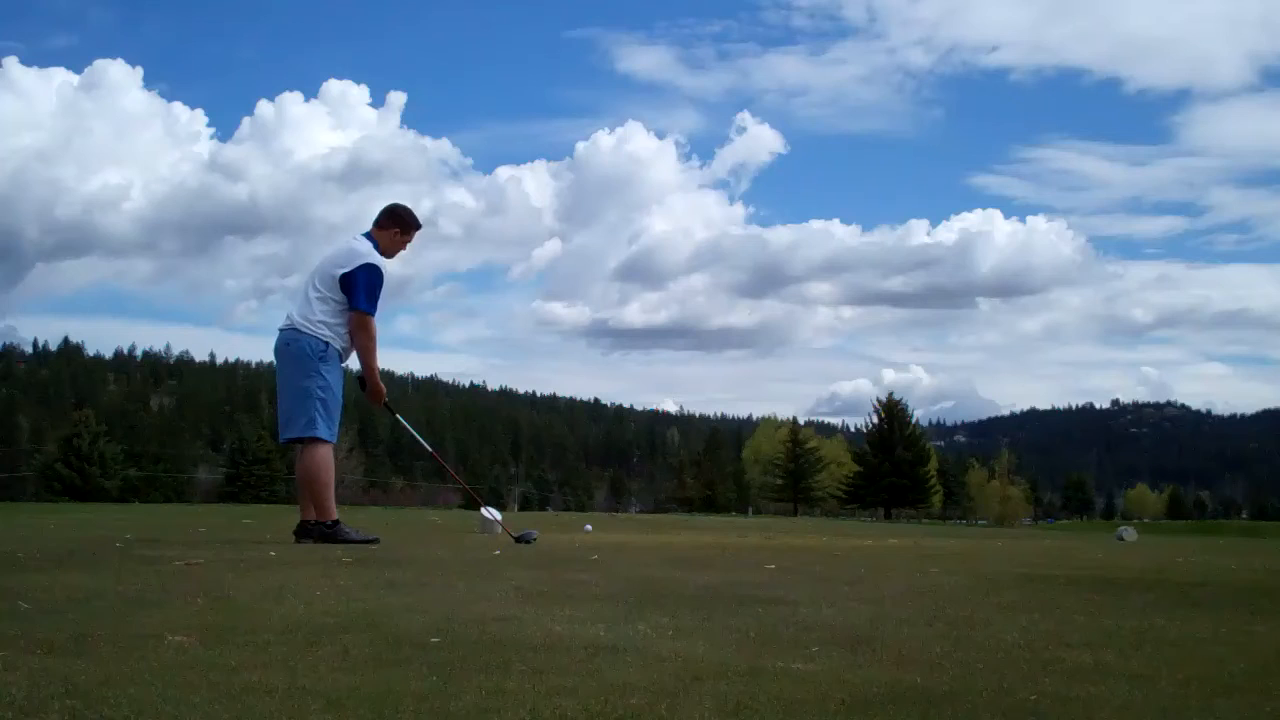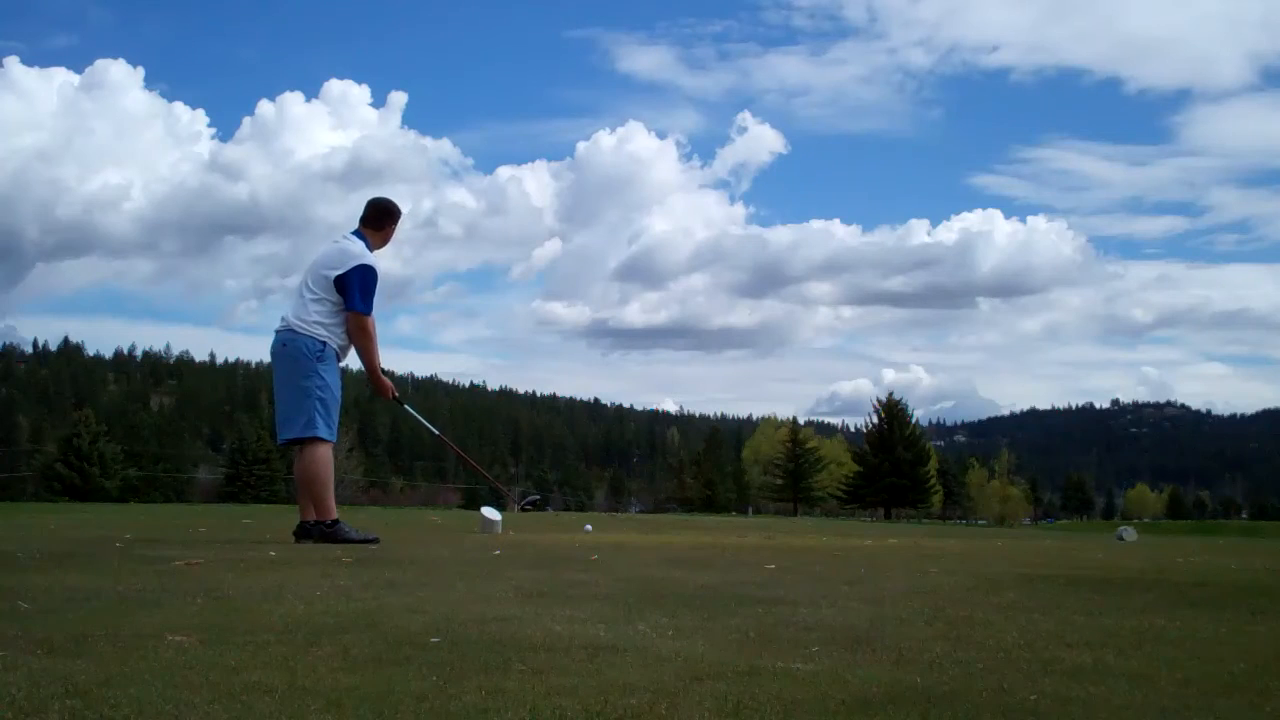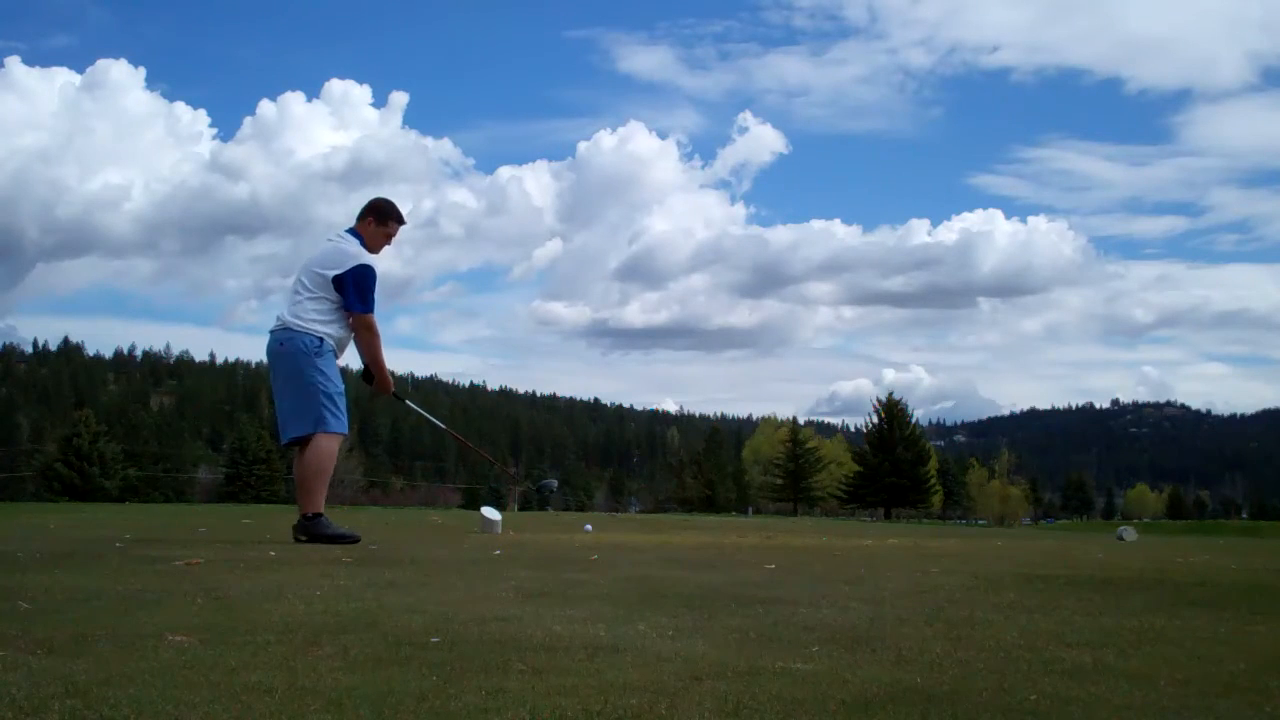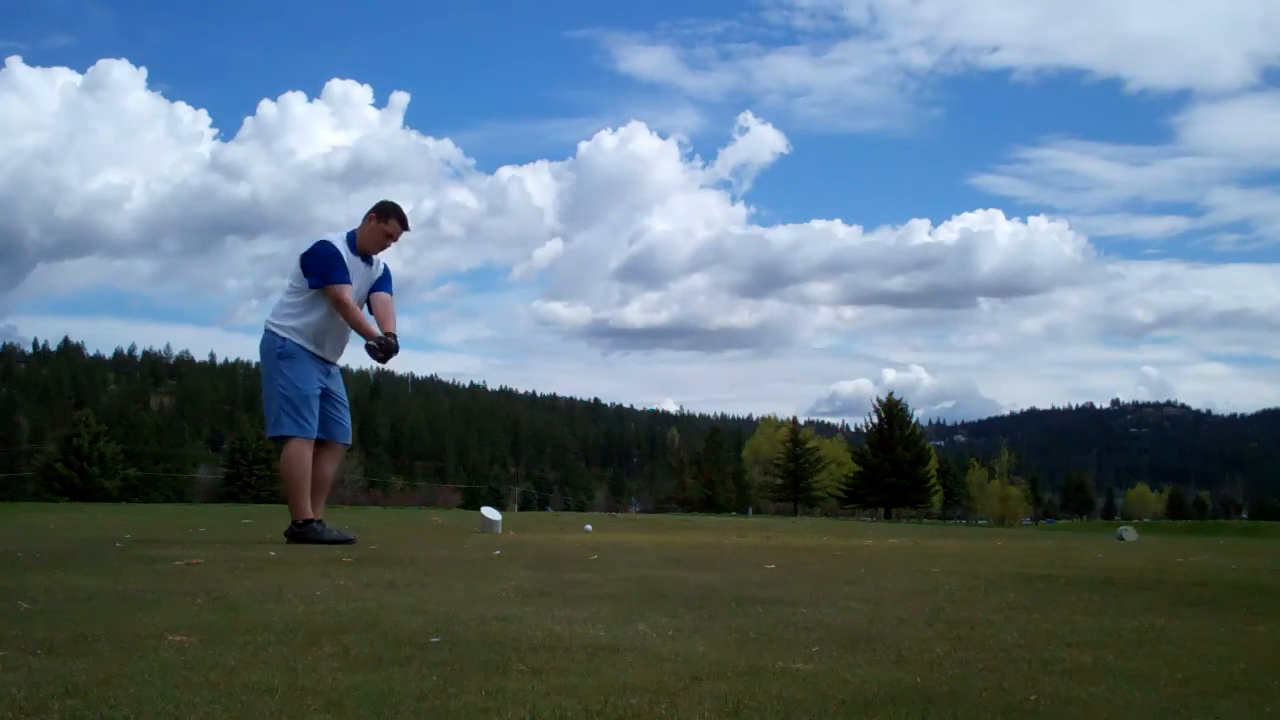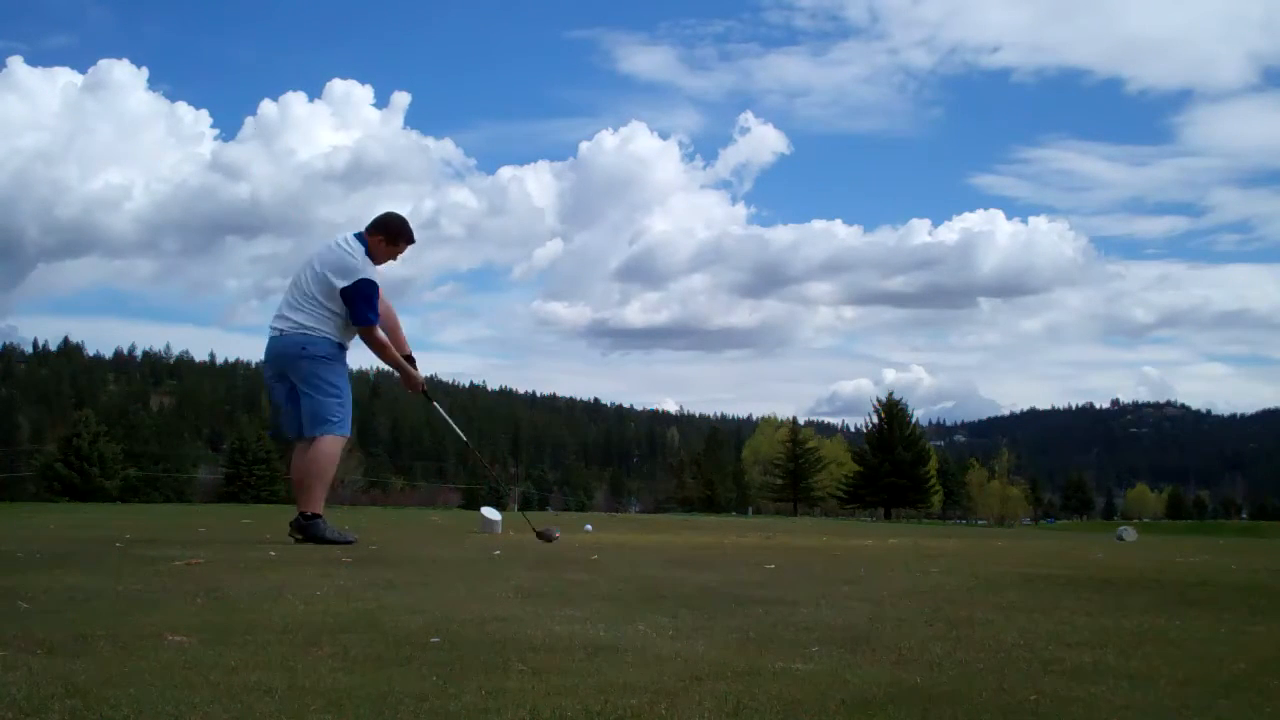
dt=0.7s
person 1, frame 1
left shoulder: (350, 249)
right shoulder: (368, 263)
right elbow: (362, 328)
left wrist: (369, 375)
right wrist: (373, 380)
left hip: (296, 343)
right hip: (313, 347)
left knee: (311, 437)
right knee: (319, 436)
left ankle: (309, 522)
right ankle: (328, 523)
person 1, frame 2
left shoulder: (341, 247)
right shoulder: (362, 263)
right elbow: (360, 328)
left wrist: (372, 372)
right wrist: (378, 377)
left hip: (293, 343)
right hip: (311, 348)
left knee: (307, 438)
right knee: (318, 437)
left ankle: (308, 522)
right ankle: (328, 523)
person 1, frame 3
left shoulder: (335, 245)
right shoulder: (358, 263)
left elbow: (350, 322)
right elbow: (365, 327)
left wrist: (369, 368)
right wrist: (381, 374)
left hip: (286, 344)
right hip: (307, 346)
left knee: (310, 436)
right knee: (329, 430)
left ankle: (307, 520)
right ankle: (313, 517)
person 1, frame 4
left shoulder: (380, 269)
right shoulder: (329, 248)
left elbow: (383, 302)
right elbow: (342, 301)
left wrist: (388, 335)
right wrist: (371, 336)
left hip: (325, 360)
right hip: (291, 348)
left knee: (335, 441)
right knee: (300, 435)
left ankle: (312, 521)
right ankle: (303, 522)
person 1, frame 5
left shoulder: (345, 244)
right shoulder: (362, 277)
left elbow: (383, 310)
right elbow: (371, 336)
left wrist: (407, 353)
right wrist: (404, 371)
left hip: (281, 346)
right hip: (317, 349)
left knee: (307, 436)
right knee: (331, 431)
left ankle: (305, 517)
right ankle: (311, 518)
